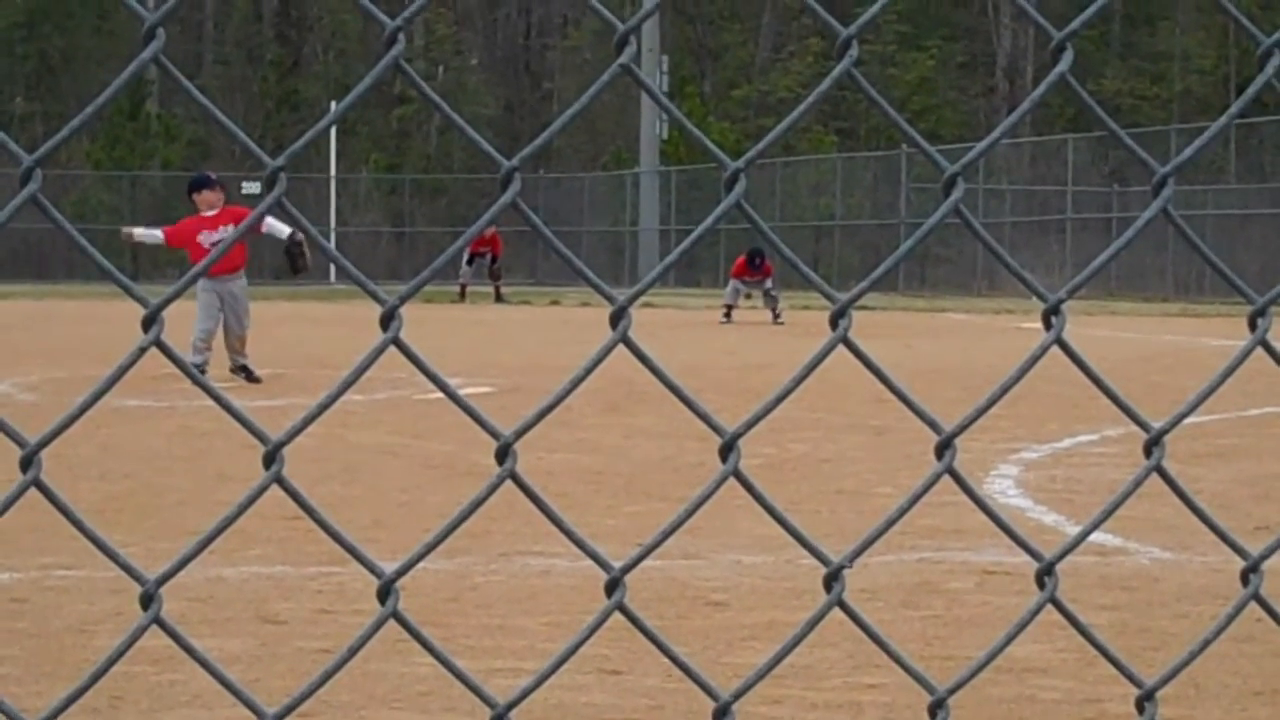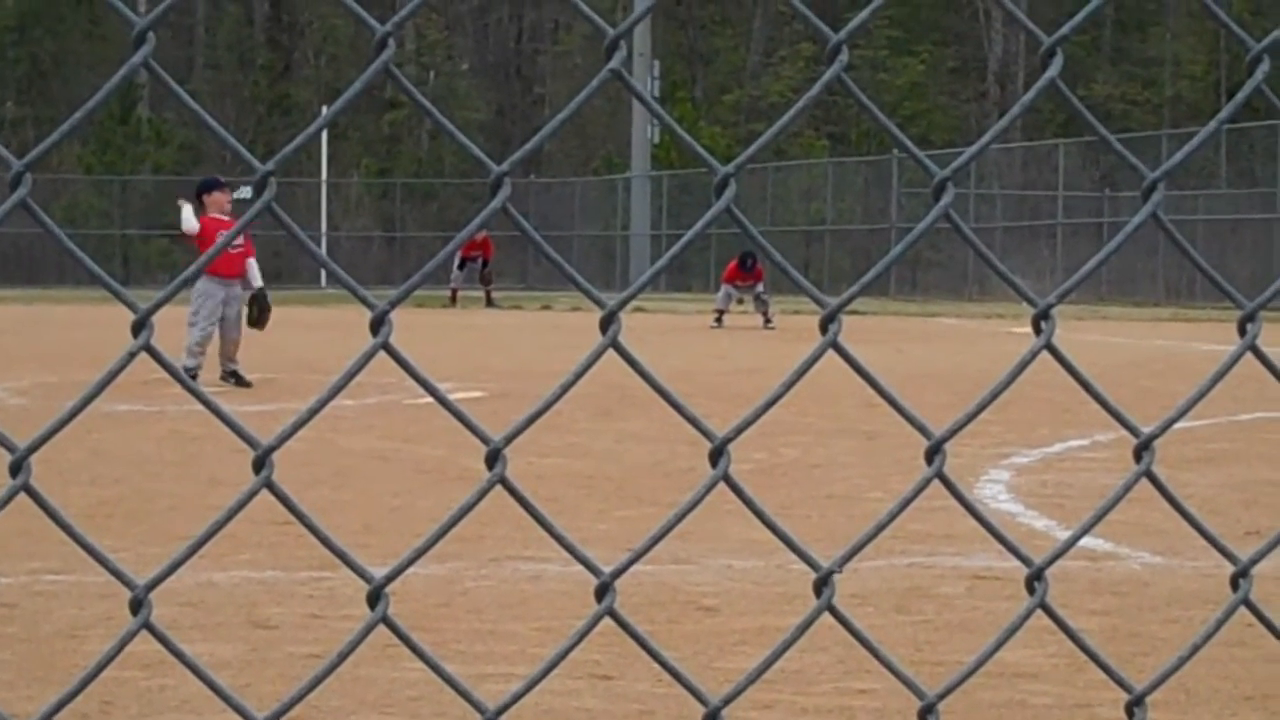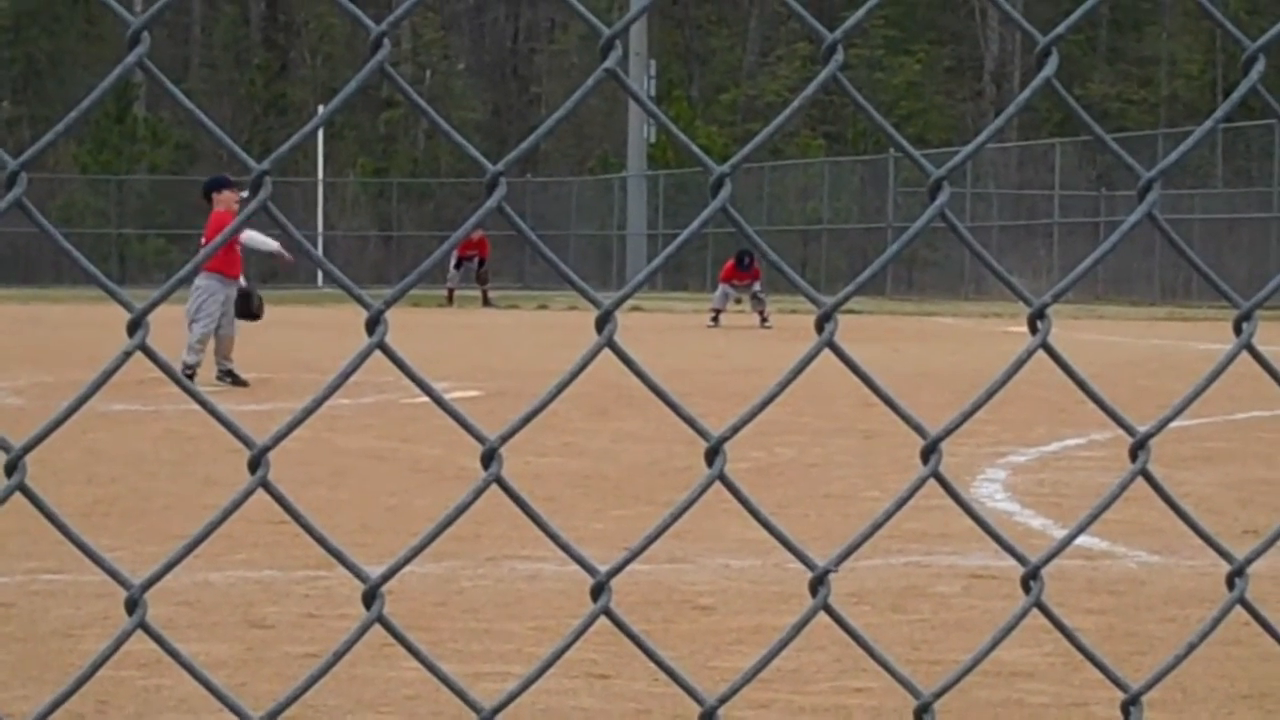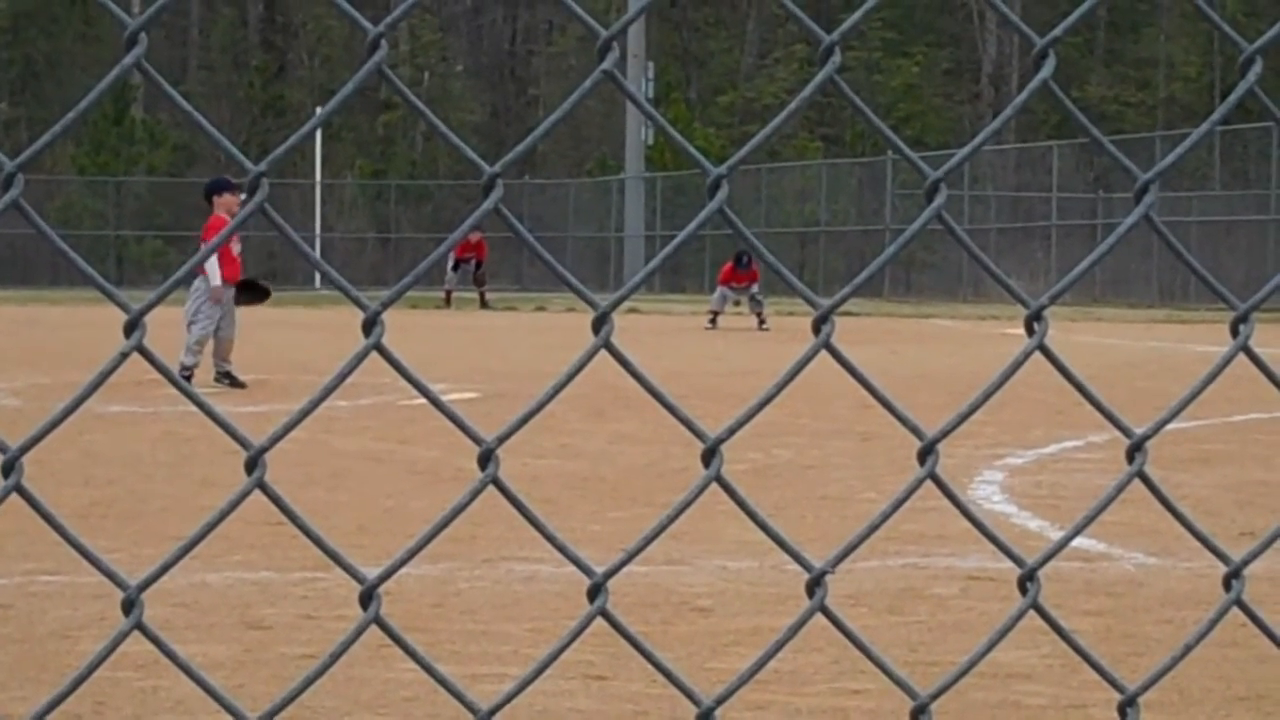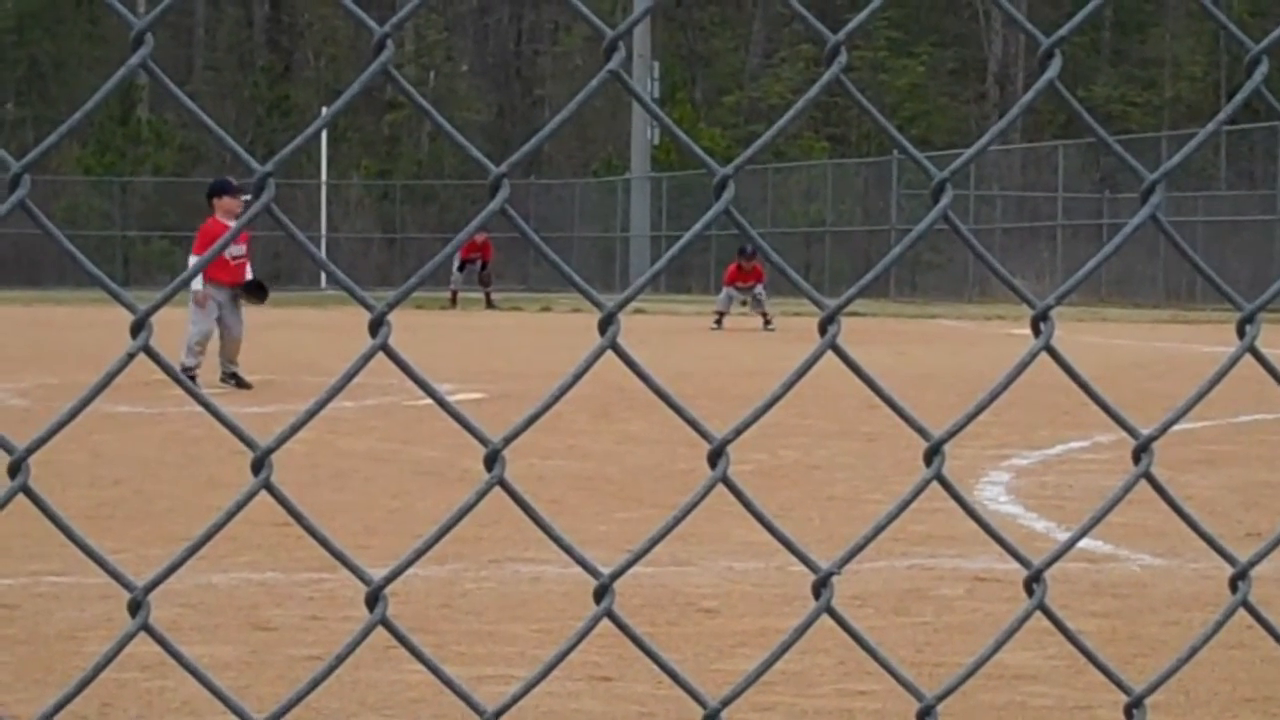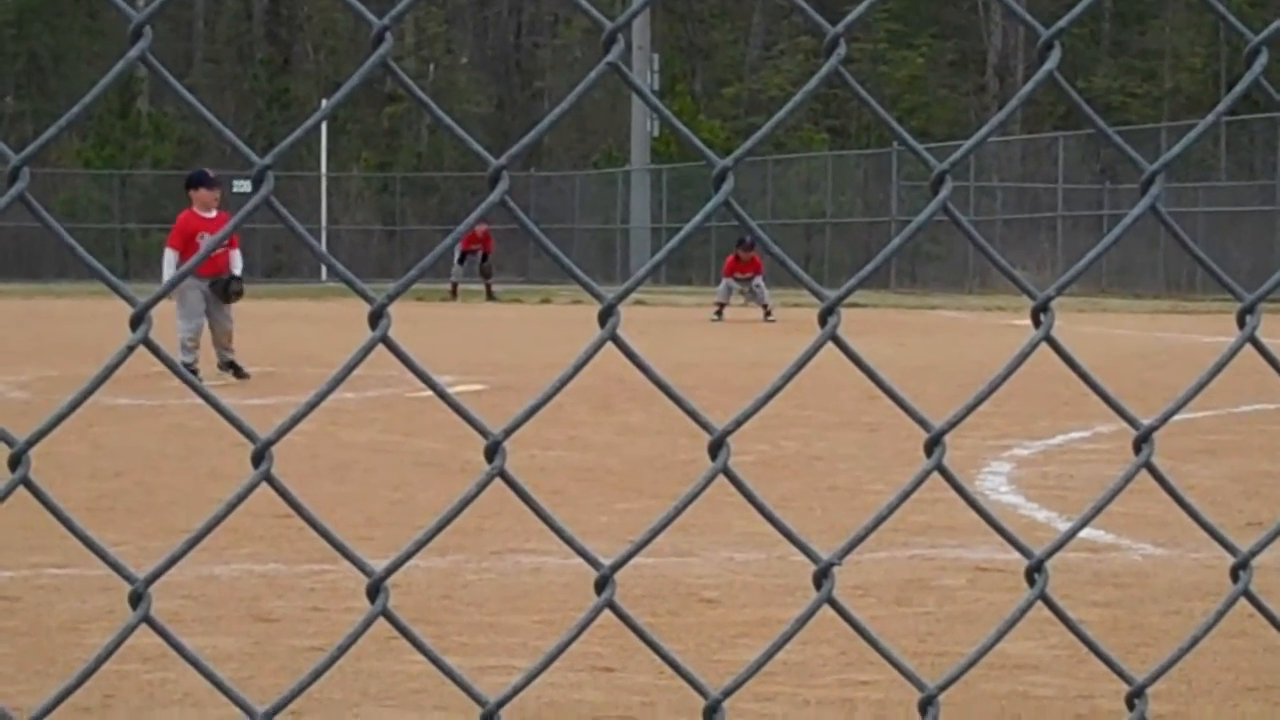
dt=0.3s
person 1, frame 1
left shoulder: (234, 213)
right shoulder: (189, 225)
left elbow: (263, 221)
right elbow: (163, 236)
left wrist: (289, 233)
right wrist: (137, 233)
left hip: (235, 280)
right hip: (208, 283)
left knee: (238, 327)
right knee: (205, 327)
left ankle: (240, 364)
right ankle: (197, 368)
person 1, frame 2
left shoulder: (236, 226)
right shoulder: (206, 223)
left elbow: (248, 257)
right elbow: (189, 228)
left wrist: (258, 285)
right wrist: (186, 207)
left hip: (234, 286)
right hip: (211, 285)
left knee: (232, 332)
right knee: (202, 330)
left ankle: (229, 370)
right ankle: (190, 371)
person 1, frame 3
left shoulder: (227, 222)
right shoulder: (221, 218)
right elbow: (247, 237)
left wrist: (241, 283)
right wrist: (275, 247)
left hip: (228, 285)
right hip: (212, 283)
left knee: (226, 330)
right knee: (203, 327)
left ankle: (225, 369)
right ankle: (188, 369)
person 1, frame 4
left shoulder: (228, 225)
right shoulder: (216, 224)
right elbow: (209, 253)
left wrist: (239, 282)
right wrist: (216, 283)
left hip: (227, 288)
right hip: (211, 288)
left knee: (226, 332)
right knee: (202, 329)
left ankle: (223, 371)
right ankle: (186, 370)
person 1, frame 5
left shoulder: (242, 230)
right shoulder: (210, 228)
left elbow: (244, 260)
right elbow: (195, 258)
left wrist: (249, 281)
right wrist: (197, 288)
left hip: (232, 291)
right hip: (210, 289)
left knee: (234, 333)
right knee: (201, 330)
left ankle: (229, 372)
right ankle: (188, 371)
person 1, frame 6
left shoulder: (225, 219)
right shoulder: (185, 221)
left elbow: (234, 248)
right elbow: (171, 252)
left wrist: (236, 274)
right wrist: (168, 281)
left hip: (219, 280)
right hip: (192, 281)
left knee: (224, 323)
right knee: (192, 324)
left ankle: (227, 360)
right ankle: (189, 365)
